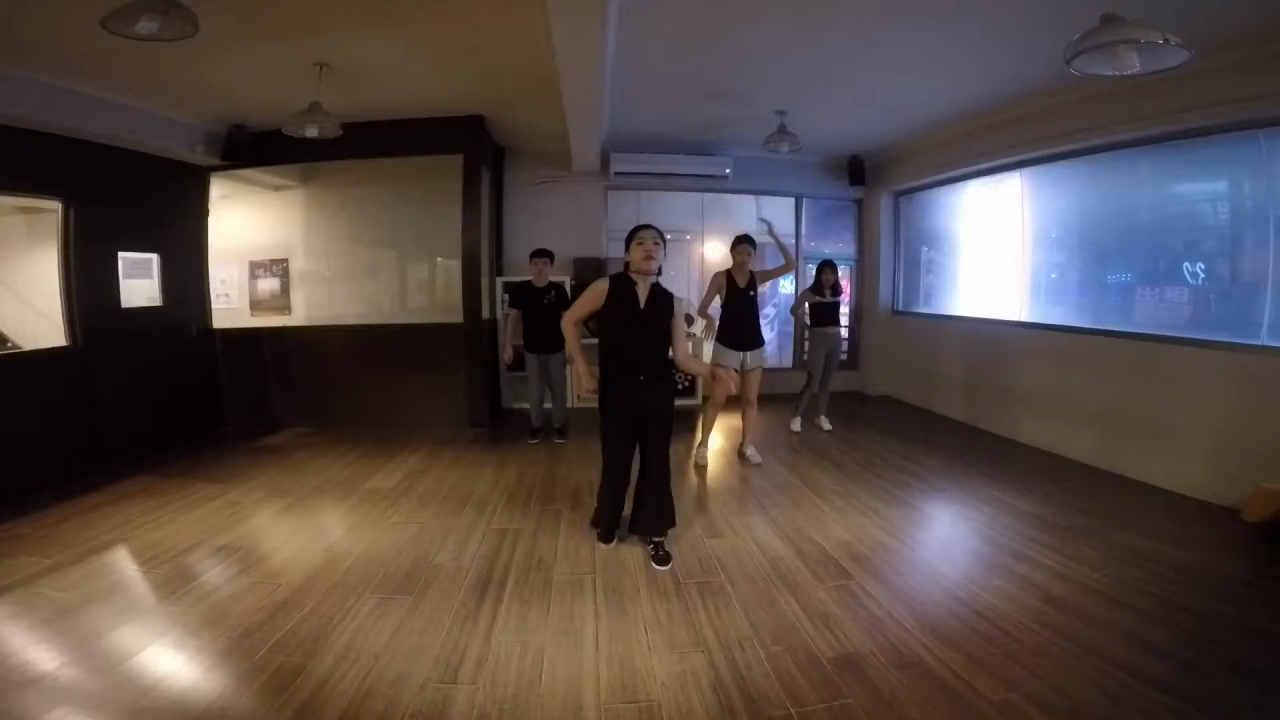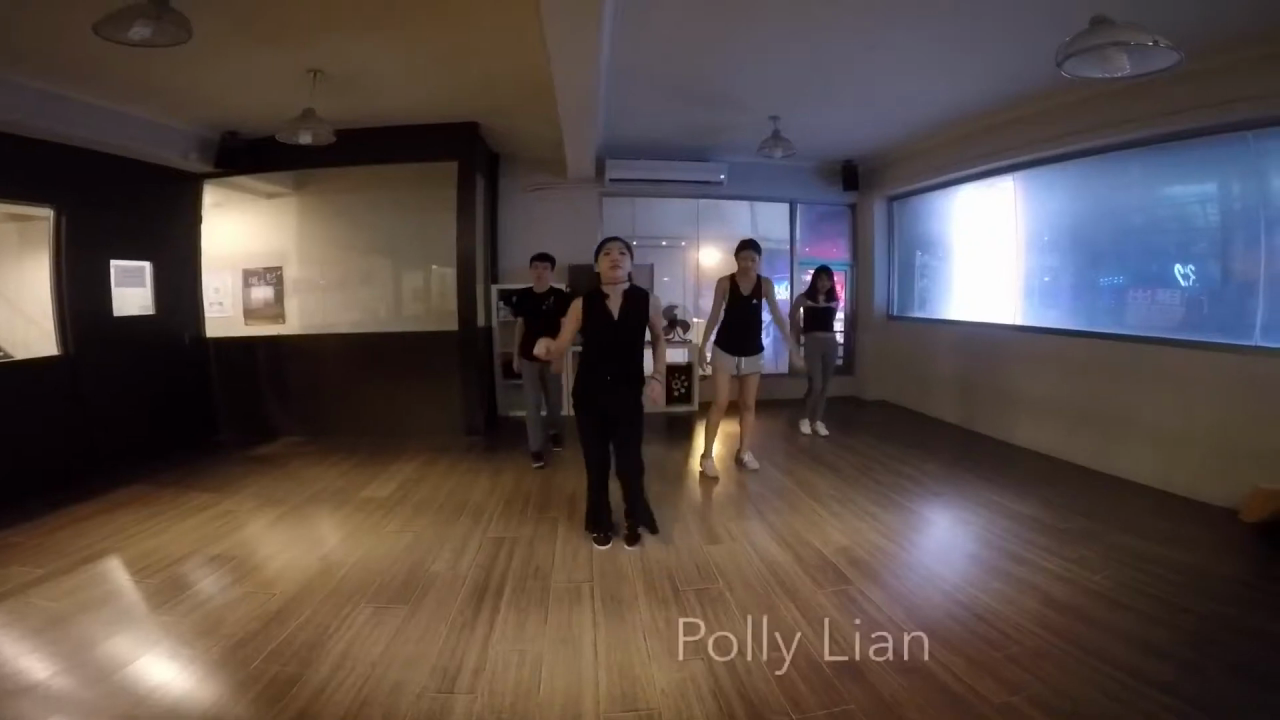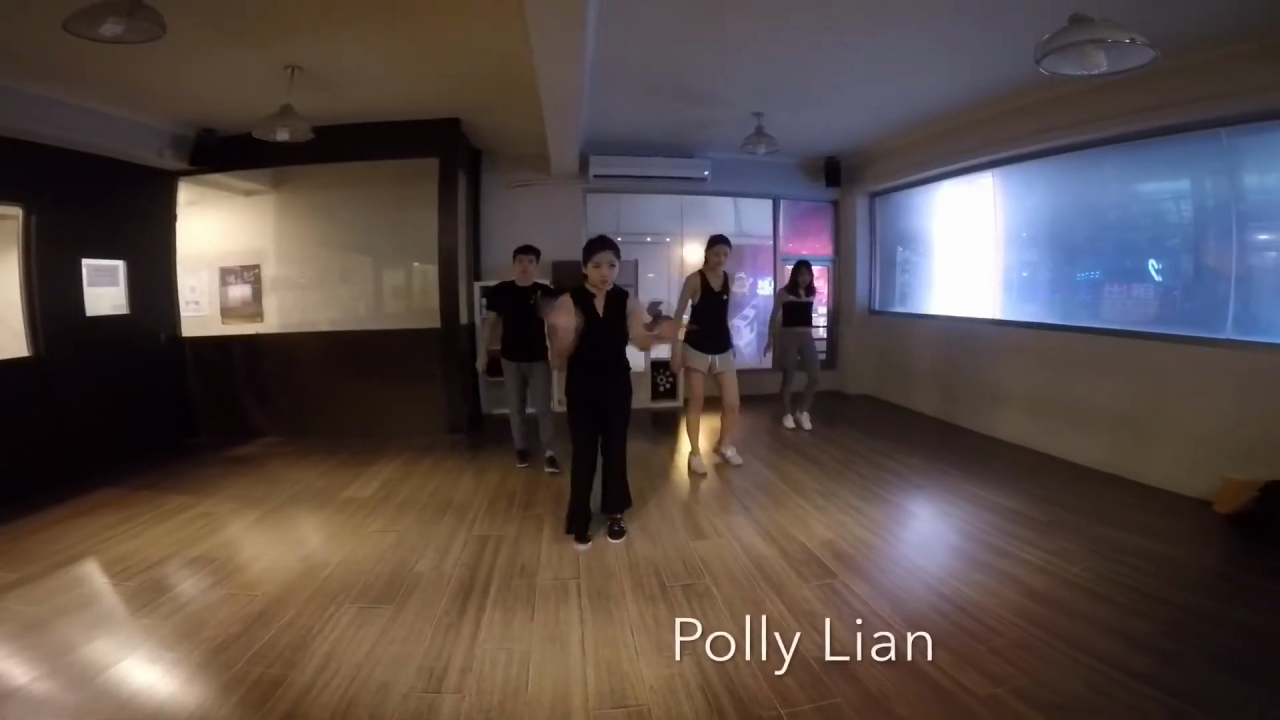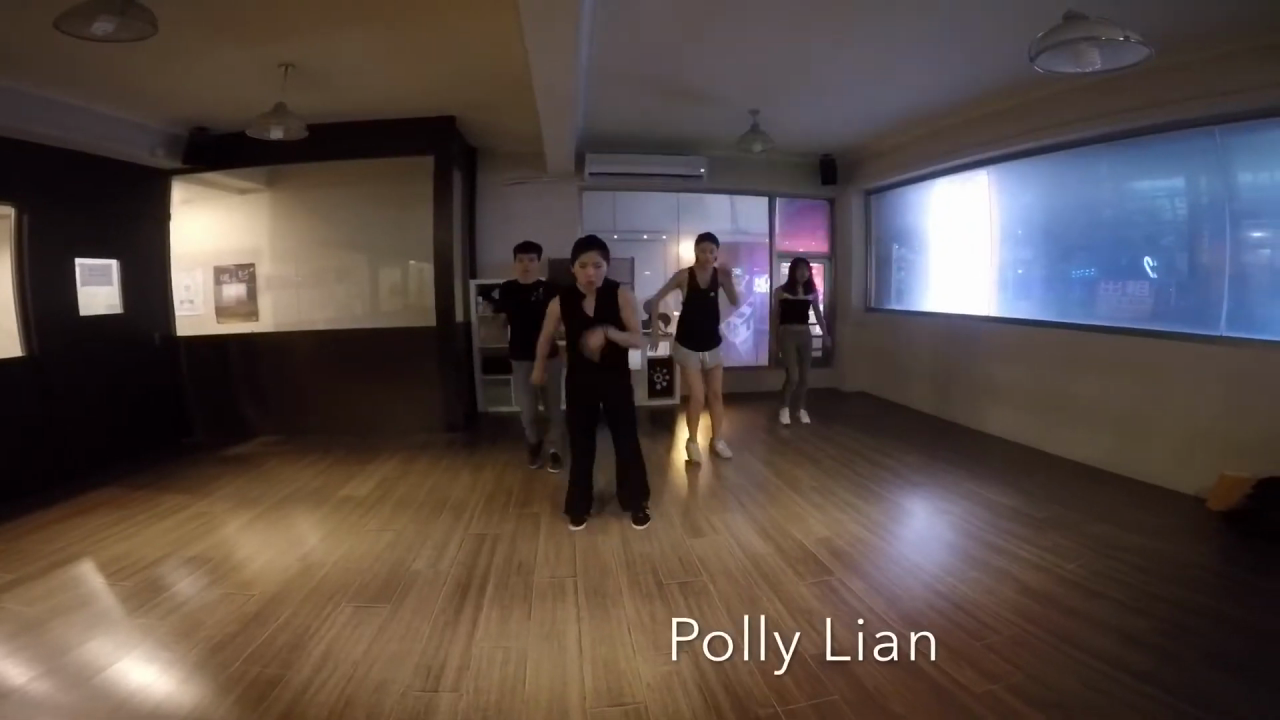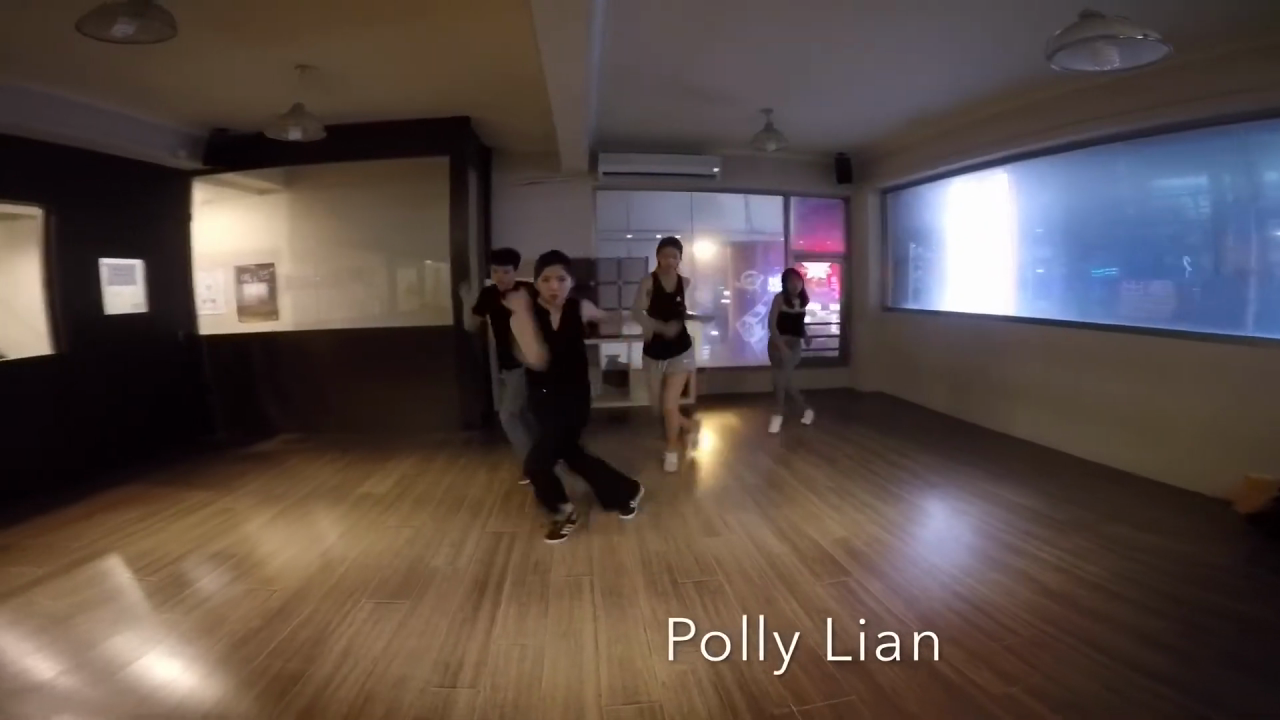
dt=0.5s
person 1, frame 1
left shoulder: (670, 302)
right shoulder: (607, 288)
left elbow: (683, 357)
right elbow: (570, 321)
left wrist: (712, 372)
right wrist: (581, 368)
left hip: (658, 393)
right hip: (617, 393)
left knee: (657, 464)
right knee: (616, 463)
left ankle: (654, 534)
right ankle: (607, 523)
person 1, frame 2
left shoulder: (646, 301)
right shoulder: (583, 304)
left elbow: (659, 339)
right elbow: (561, 347)
left wrist: (657, 377)
right wrist: (546, 348)
left hip: (628, 394)
right hip: (590, 394)
left knee: (629, 461)
right knee: (596, 462)
left ankle: (635, 521)
right ankle: (600, 524)
person 1, frame 3
left shoulder: (627, 301)
right shoulder: (569, 301)
left elbow: (642, 343)
right elbow: (559, 358)
left wrist: (660, 333)
right wrist: (560, 333)
left hip: (617, 386)
right hip: (581, 388)
left knee: (615, 451)
right knee: (584, 455)
left ankle: (614, 512)
right ankle: (579, 521)
person 1, frame 4
left shoulder: (621, 295)
right shoulder: (561, 302)
left elbow: (638, 339)
right elbow: (545, 339)
left wrist: (608, 333)
right wrist: (539, 368)
left hip: (615, 379)
right hip: (579, 382)
left knee: (627, 441)
right knee: (581, 445)
left ankle: (637, 501)
right ankle: (579, 506)
person 1, frame 5
left shoulder: (580, 309)
right shoulder: (524, 317)
left elbow: (601, 316)
right elbow: (535, 360)
right wrist: (521, 313)
left hip: (572, 401)
right hip: (544, 398)
left knee: (536, 465)
right knee: (573, 456)
left ankle: (564, 512)
right ankle: (626, 492)
person 2, frame 1
left shoulder: (758, 277)
right shoulder: (721, 277)
left elbow: (790, 265)
right elbow: (702, 308)
left wrist: (775, 237)
right wrist: (709, 318)
left hip: (754, 346)
right hip: (727, 345)
left knee: (750, 400)
right knee: (718, 399)
left ankle: (746, 445)
right ankle: (702, 445)
person 2, frame 2
left shoulder: (765, 284)
right shoulder: (724, 283)
left elbow: (777, 317)
right elbow: (715, 316)
left wrist: (792, 348)
right wrist: (702, 347)
left hip: (753, 352)
right hip: (725, 350)
left knee: (747, 405)
right knee: (720, 404)
left ankle: (744, 451)
right ankle: (707, 455)
person 2, frame 3
left shoulder: (728, 280)
right shoulder: (694, 280)
right elbow: (680, 315)
right wrist: (676, 350)
left hip: (723, 349)
right hip: (696, 349)
left knee: (732, 403)
right knee: (696, 402)
left ankle: (725, 445)
right ankle: (695, 453)
person 2, frame 4
left shoulder: (720, 274)
right shoulder: (683, 276)
left elbow: (735, 302)
right elbow: (655, 300)
left wrist: (728, 280)
right wrist: (655, 327)
left hip: (712, 343)
right hip: (687, 344)
left knee: (715, 394)
right knee: (697, 397)
left ankle: (718, 439)
right ankle: (692, 441)
person 2, frame 5
left shoulder: (685, 283)
right shoulder: (649, 281)
right elbow: (638, 312)
right wrist: (661, 327)
left hip: (679, 352)
right hip: (653, 354)
left knee: (669, 406)
right knee: (661, 407)
left ankle: (672, 450)
right ankle: (690, 426)
person 3, frame 1
left shoulder: (558, 290)
right shoulder: (520, 290)
right elbow: (513, 318)
right wrist: (508, 346)
left hip: (555, 349)
right hip: (532, 350)
left knee: (558, 391)
right knee: (535, 392)
left ankle: (559, 425)
right ankle: (537, 425)
person 3, frame 2
left shoulder: (559, 296)
right shoulder: (522, 296)
right elbow: (520, 325)
right wrist: (516, 355)
left hip: (552, 358)
right hip: (529, 358)
left knee: (554, 401)
right knee: (532, 404)
left ankle: (554, 432)
right ankle: (536, 449)
person 3, frame 3
left shoulder: (545, 292)
right shoulder: (500, 290)
right elbow: (491, 321)
right wrist: (483, 351)
left hip: (538, 357)
right hip: (510, 357)
left knee: (542, 406)
right knee: (516, 407)
left ankle: (549, 452)
right ankle: (521, 447)
person 3, frame 4
left shoulder: (549, 290)
right shoulder: (507, 289)
right elbow: (501, 317)
left hip: (549, 356)
right hip: (521, 357)
left knee: (553, 406)
right knee: (528, 408)
left ankle: (553, 449)
right ankle: (534, 443)
person 3, frame 5
left shoulder: (528, 291)
right shoulder: (486, 295)
right elbow: (471, 326)
right wrist: (469, 304)
left hip: (525, 362)
right hip: (506, 364)
left knee: (508, 414)
right knee: (517, 413)
person 4, frame 1
left shoulder: (838, 293)
right shoulder: (809, 293)
right elbow: (794, 311)
right wrist: (807, 326)
left hip: (835, 338)
right hip: (818, 338)
left knee: (826, 380)
right knee: (813, 380)
left ankle: (821, 416)
right ankle: (797, 417)
person 4, frame 2
left shoulder: (834, 300)
right shoulder: (804, 298)
right elbow: (793, 316)
left hip: (830, 343)
right hip: (812, 343)
left knee: (824, 386)
right knee: (815, 386)
left ankle: (817, 421)
right ankle: (805, 419)
person 4, frame 3
left shoulder: (811, 294)
right shoulder: (784, 293)
right elbow: (775, 318)
right wrist: (771, 340)
left hip: (807, 337)
right hip: (789, 336)
left knee: (814, 377)
right knee: (788, 377)
left ankle: (803, 412)
right ankle: (787, 414)
person 4, frame 4
left shoulder: (812, 291)
right shoulder: (782, 291)
left elbow: (818, 314)
right elbow: (776, 315)
left wrist: (825, 334)
right wrist: (776, 338)
left hip: (805, 335)
right hip: (787, 334)
left knee: (804, 376)
right knee: (793, 376)
left ankle: (801, 409)
right ankle: (785, 408)
person 4, frame 5
left shoulder: (803, 300)
right shoulder: (779, 299)
right elbow: (771, 325)
left wrist: (806, 335)
right wrist: (782, 346)
left hip: (794, 345)
right hip: (777, 345)
left knee: (780, 377)
right knee: (787, 384)
left ankle: (777, 415)
right ankle: (807, 409)
